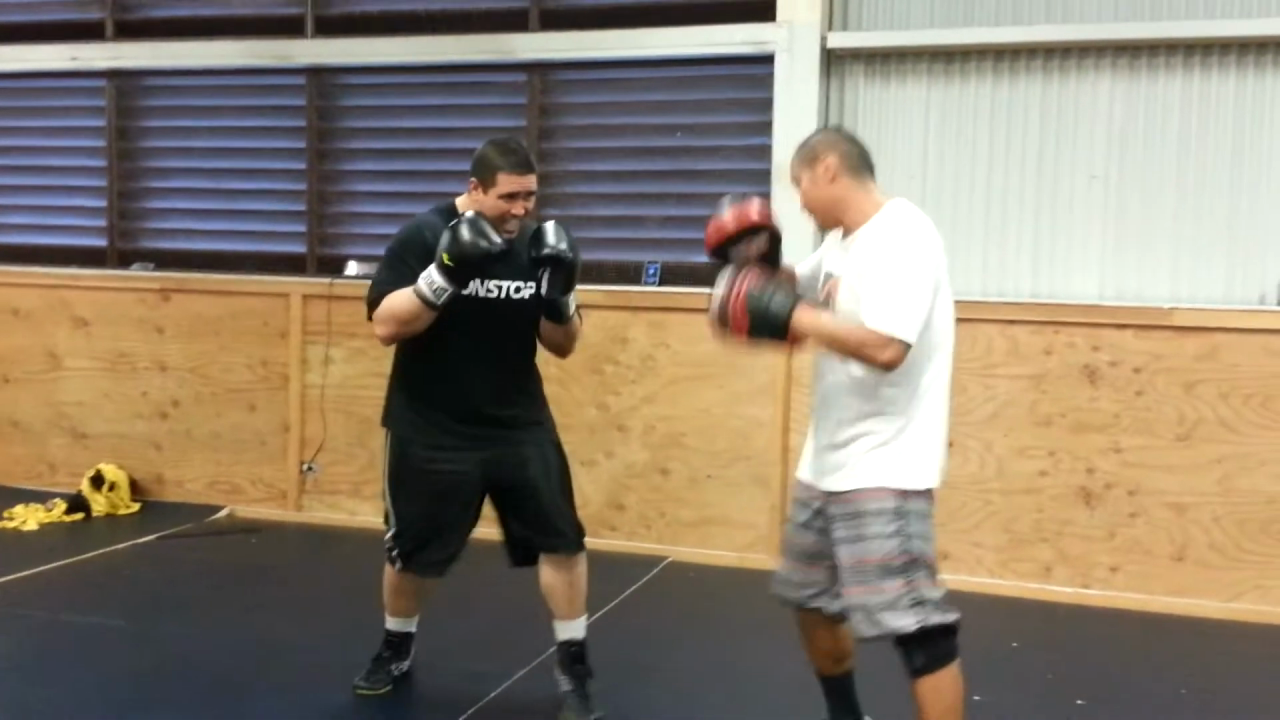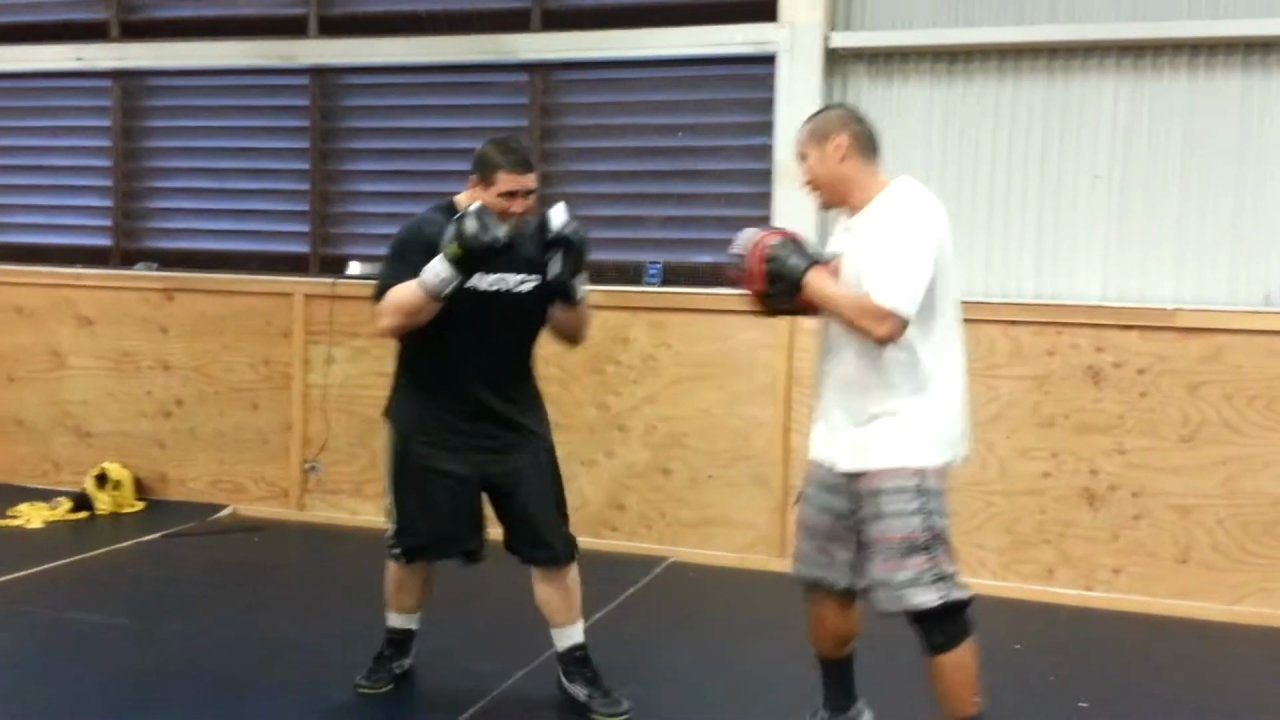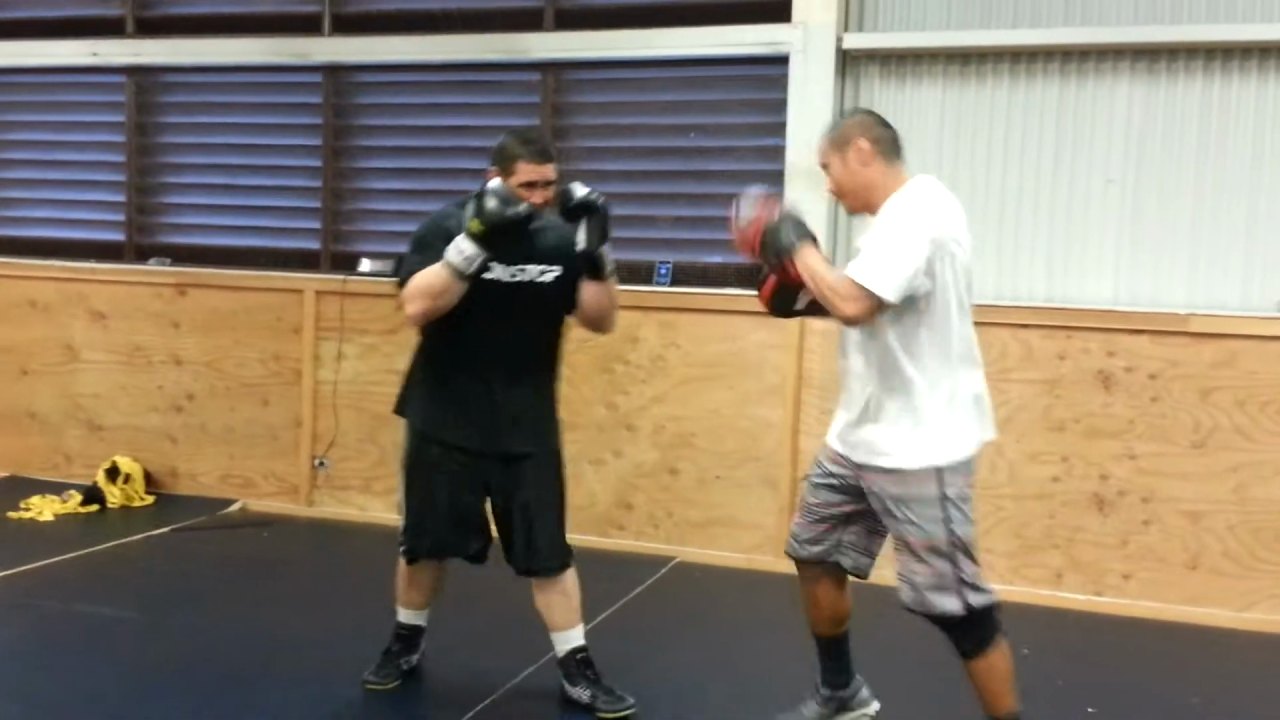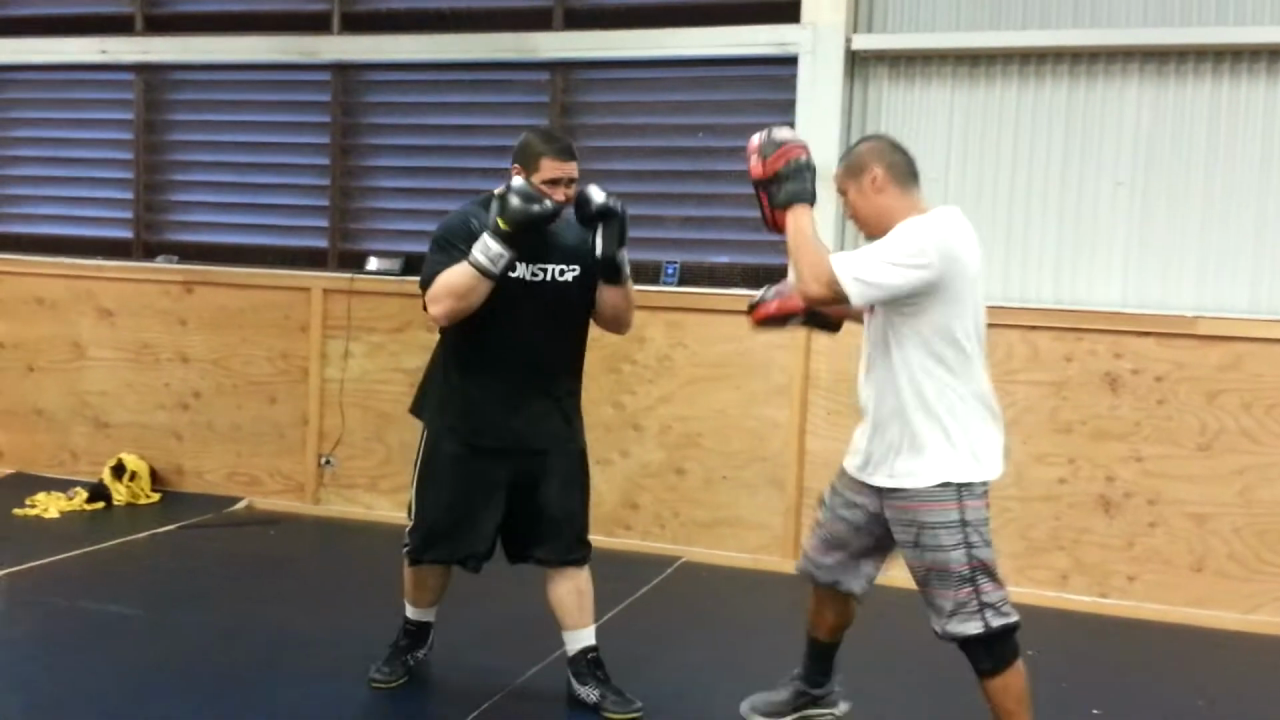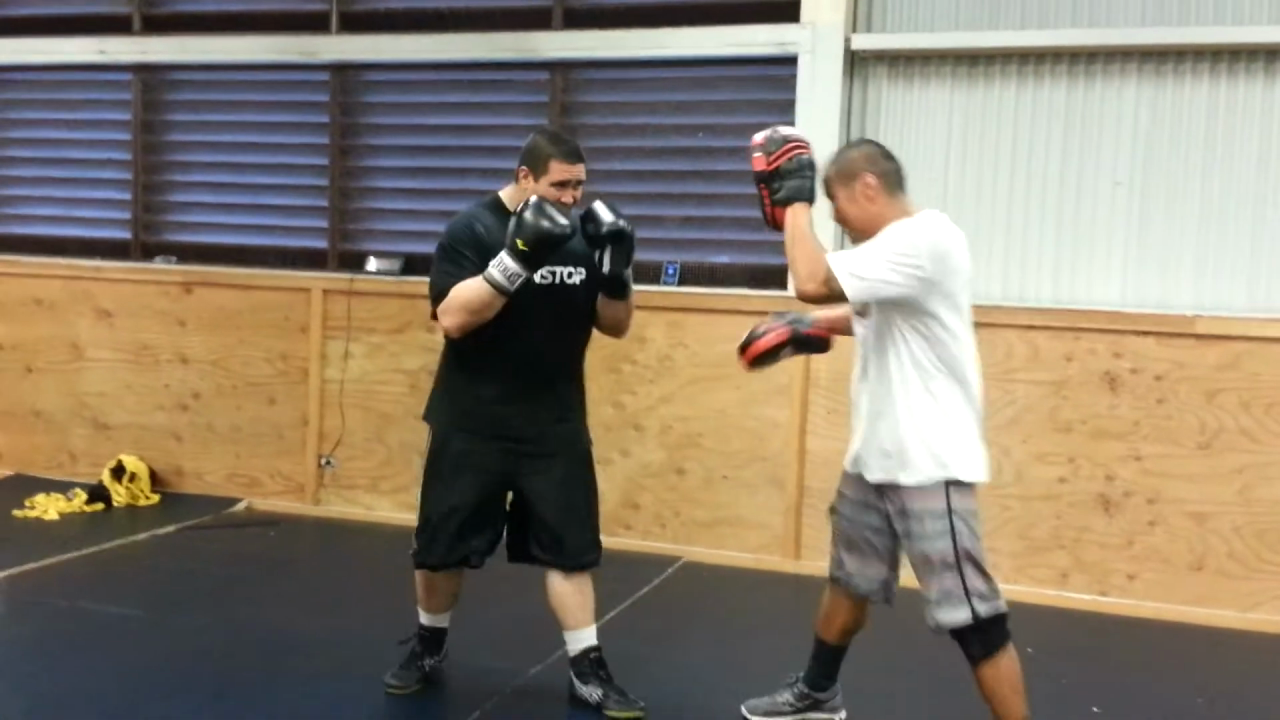
dt=0.1s
person 1, frame 1
left shoulder: (902, 237)
right shoulder: (845, 243)
left elbow: (884, 347)
right elbow: (803, 298)
left wrist: (786, 315)
right wrist: (762, 266)
left hip: (884, 469)
right hip: (828, 463)
left knee: (915, 628)
right knee: (814, 605)
person 1, frame 2
left shoulder: (907, 214)
right shoulder: (859, 221)
left elbow: (883, 321)
left wrist: (801, 270)
right wrist: (801, 272)
left hip: (900, 447)
right hip: (841, 443)
left knee: (928, 601)
right knee: (823, 580)
person 1, frame 3
left shoulder: (920, 211)
right shoulder: (893, 217)
left elbow: (853, 304)
left wrist: (796, 244)
right wrist: (808, 281)
left hip: (920, 446)
right hip: (859, 436)
left knee: (955, 605)
right knee: (816, 554)
person 1, frame 4
left shoulder: (933, 237)
right shoulder: (910, 241)
left elbow: (820, 288)
left wrist: (795, 204)
right wrist: (803, 299)
left hip: (939, 469)
right hip: (879, 456)
left knee: (978, 625)
right knee: (830, 573)
person 1, frame 5
left shoulder: (924, 240)
right shoulder: (900, 243)
left elbow: (813, 283)
left wrist: (794, 202)
right wrist: (807, 325)
left hip: (930, 467)
right hip: (876, 458)
left knee: (970, 616)
right knee: (850, 582)
person 2, frame 1
left shoulder: (534, 244)
right shoulder: (421, 236)
left elbow: (563, 345)
right elbow: (385, 326)
left wrist: (558, 293)
right wrist: (446, 267)
left hip: (517, 423)
right hip: (429, 427)
left knee: (561, 537)
right knee: (410, 551)
left ankle: (572, 665)
right ankle: (396, 648)
person 2, frame 2
left shoulder: (539, 241)
right shoulder: (424, 233)
left elbow: (573, 332)
right elbow: (391, 319)
left wrist: (566, 273)
right wrist: (452, 260)
left hip: (515, 424)
right hip: (431, 425)
left knee: (550, 546)
right knee: (414, 544)
left ankle: (576, 668)
right ankle: (397, 648)
person 2, frame 3
left shoulder: (558, 234)
right shoulder: (443, 227)
left elbow: (602, 320)
right elbow: (417, 306)
left wrist: (594, 247)
right wrist: (475, 238)
left hip: (527, 428)
right hip: (444, 421)
left knee: (546, 555)
right knee: (423, 543)
left ankle: (577, 670)
right ankle: (405, 643)
person 2, frame 4
left shoulder: (576, 231)
right shoulder: (464, 226)
left elbow: (618, 319)
right elbow: (441, 307)
left wrist: (611, 248)
right wrist: (502, 236)
left hip: (550, 425)
right hip: (465, 424)
left knee: (564, 548)
right knee: (432, 545)
left ankle: (586, 670)
right ankle: (412, 638)
person 2, frame 5
left shoulder: (582, 238)
right shoulder: (470, 230)
left elbow: (616, 325)
right elbow: (453, 319)
left wrist: (615, 262)
right wrist: (517, 253)
left hip: (555, 427)
right hip: (471, 426)
left knee: (570, 552)
right knee: (439, 550)
left ankle: (588, 670)
right ankle: (428, 644)
